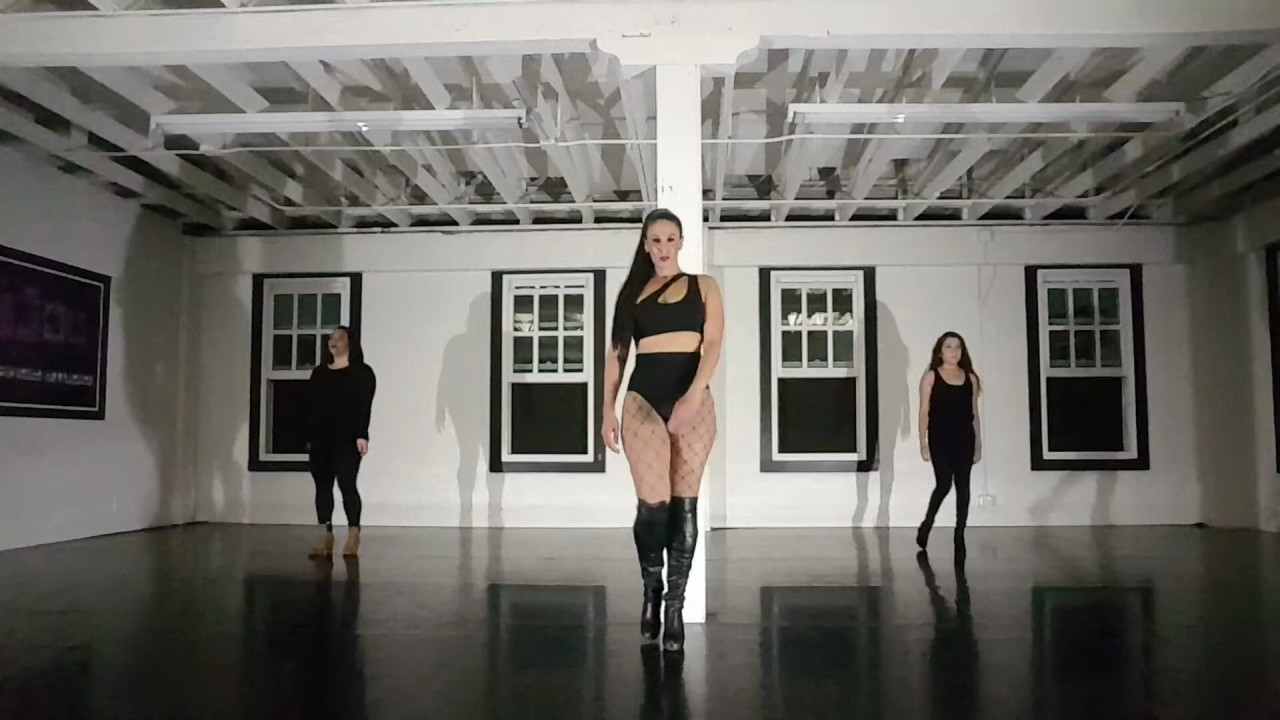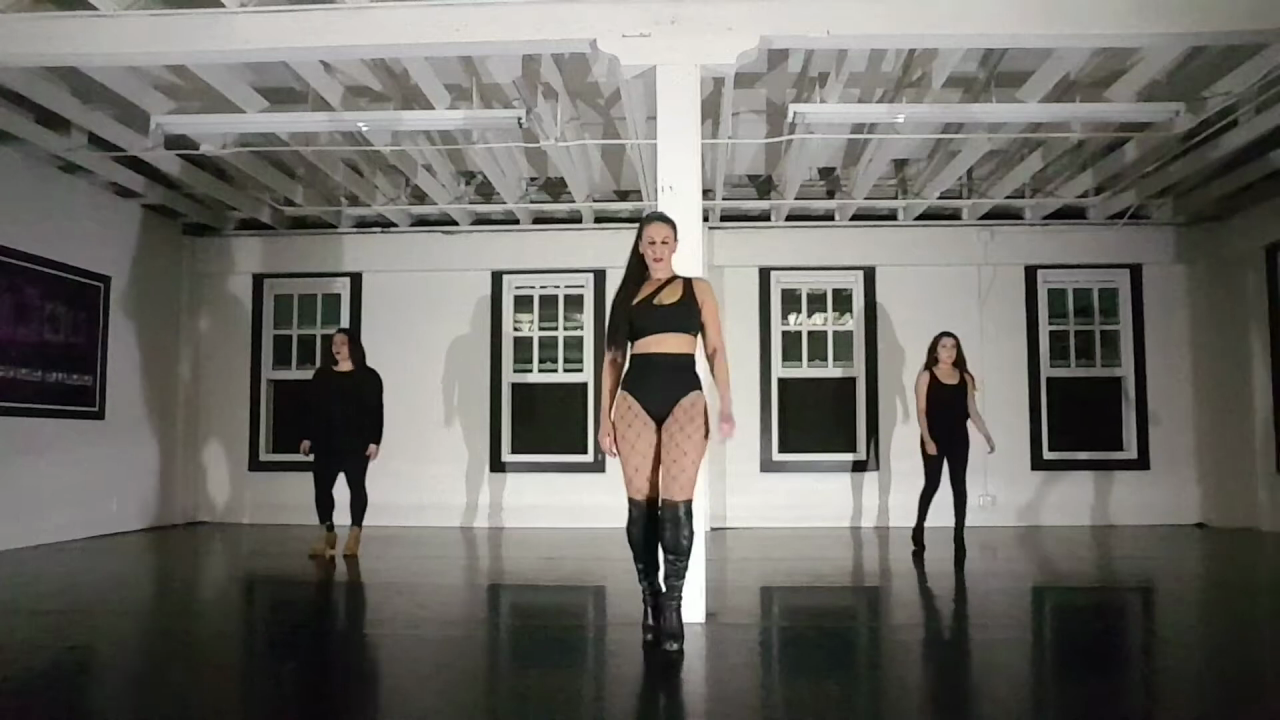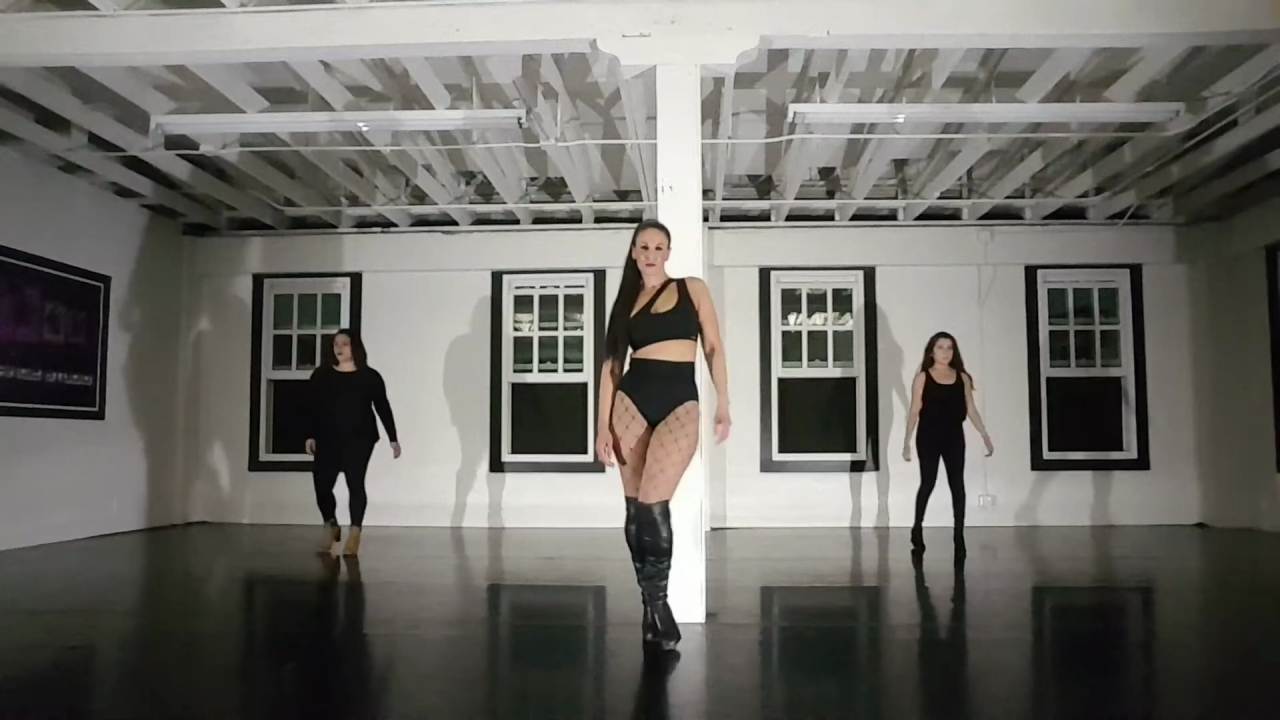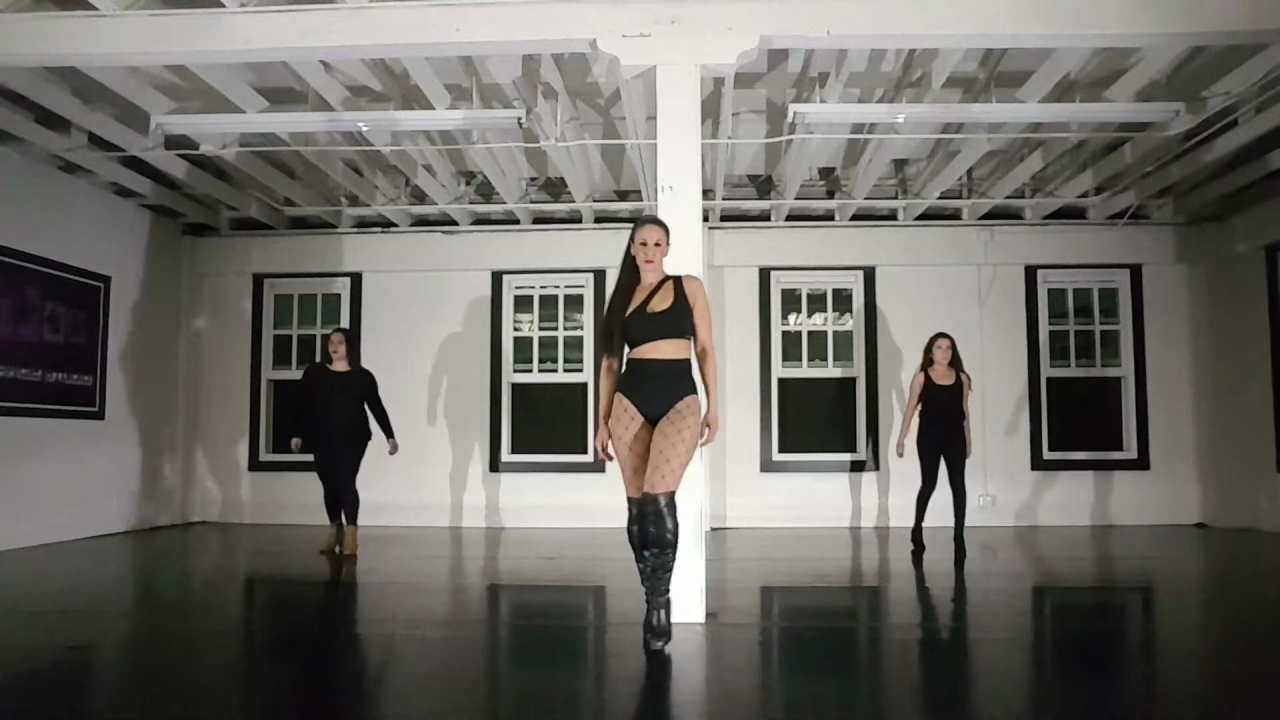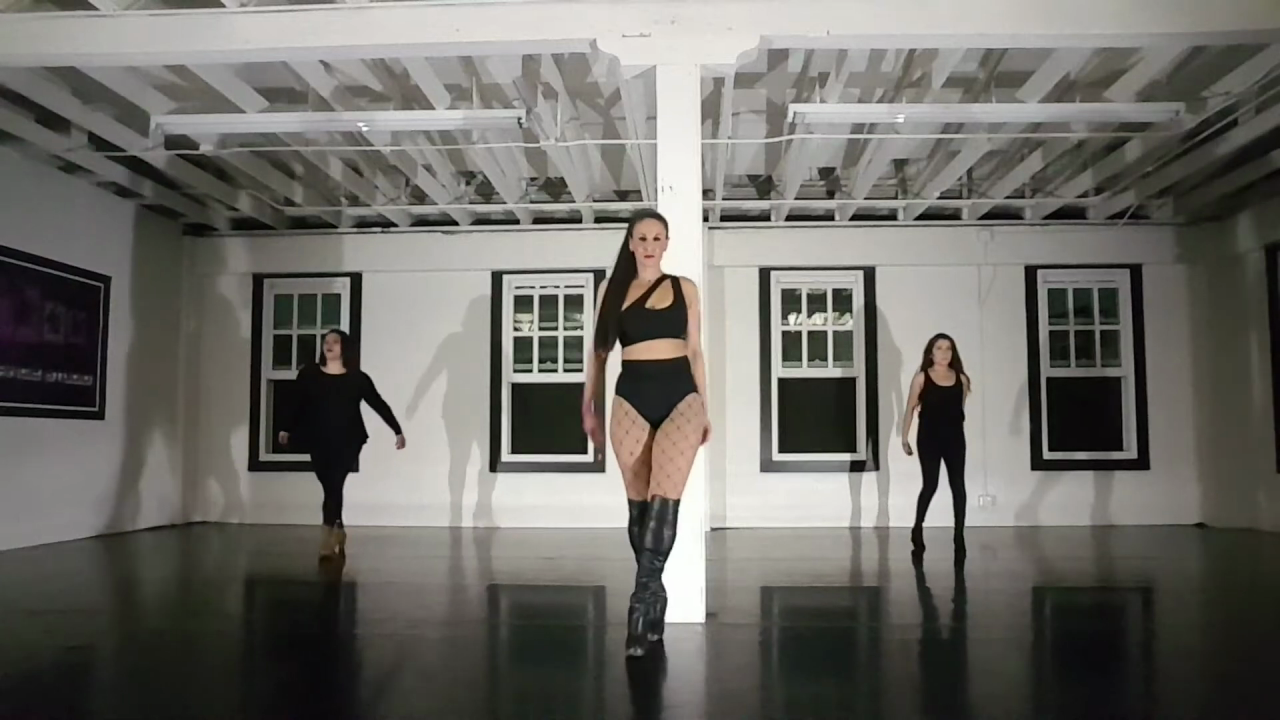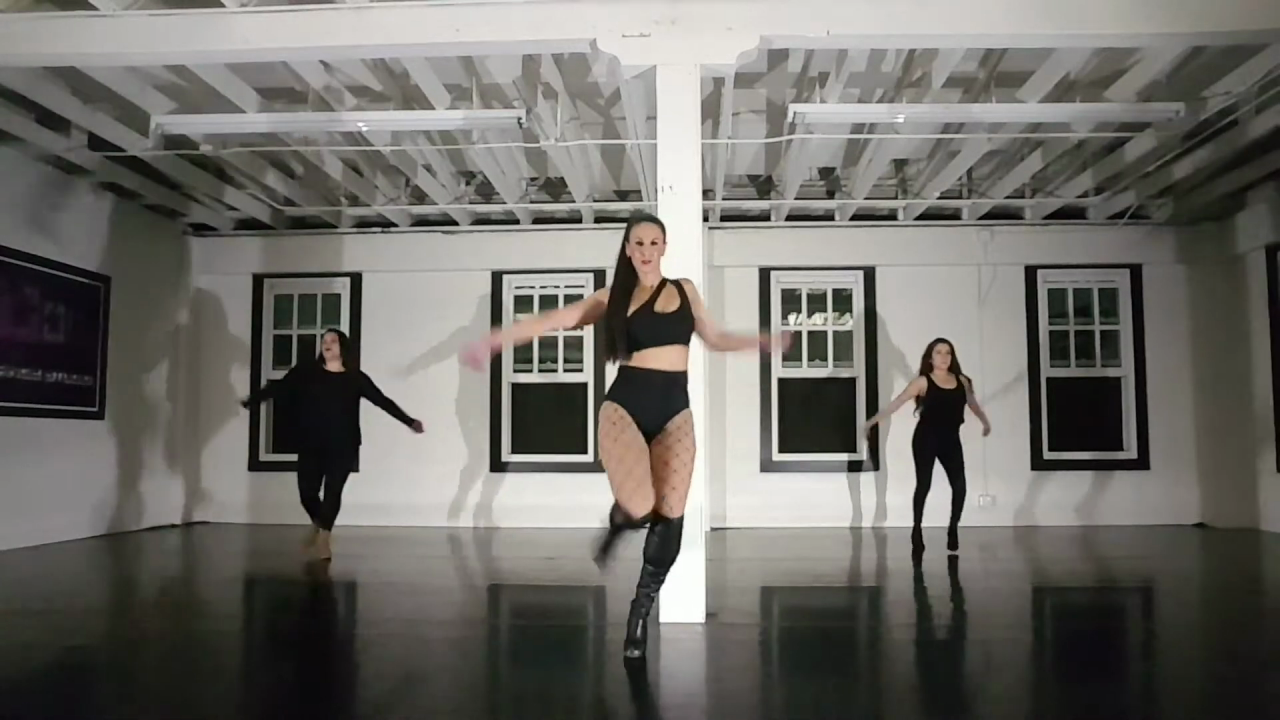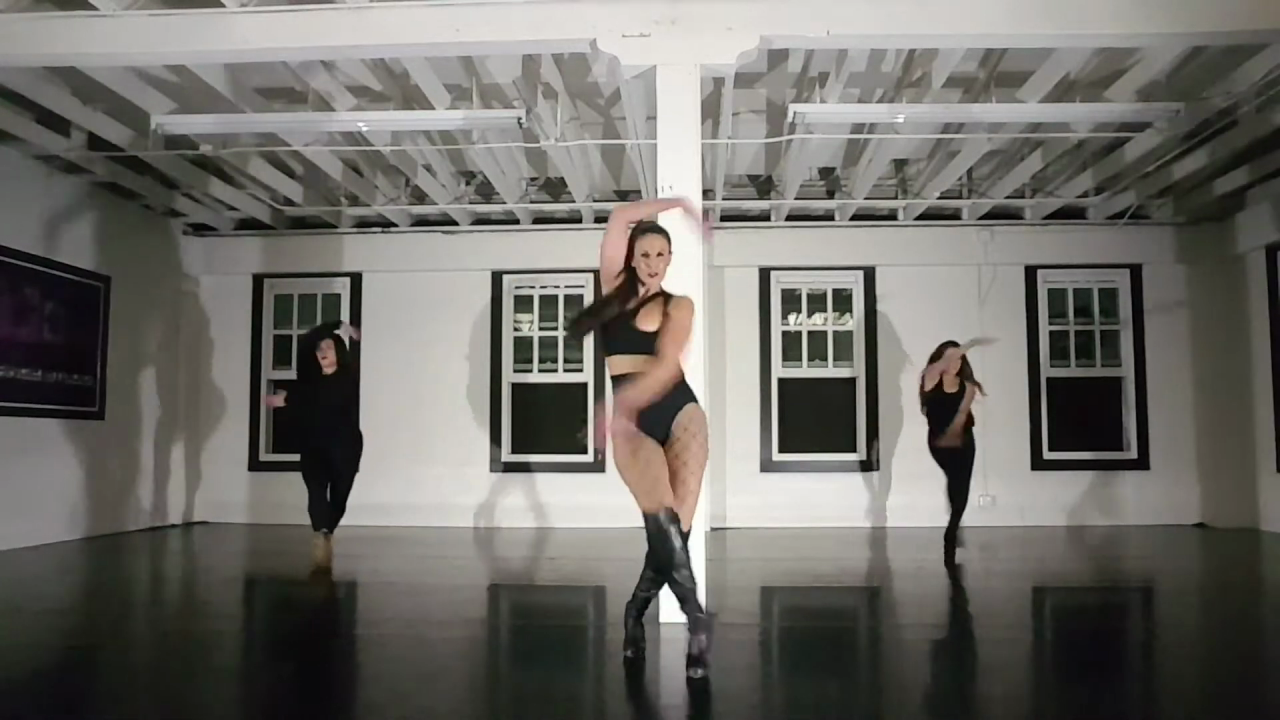
dt=0.3s
person 1, frame 1
left shoulder: (703, 286)
right shoulder: (632, 290)
left elbow: (714, 344)
right elbow: (617, 353)
left wrist: (693, 394)
right wrist: (608, 411)
left hip: (693, 400)
right hip: (644, 397)
left knee: (685, 504)
right knee: (653, 502)
left ankle: (674, 607)
right ankle: (652, 592)
person 1, frame 2
left shoulder: (697, 288)
right shoulder: (627, 292)
left elbow: (715, 348)
right elbow: (612, 357)
left wrist: (726, 405)
right wrist: (604, 416)
left hip: (684, 395)
right hip: (635, 397)
left knee: (677, 502)
right knee: (641, 503)
left ankle: (672, 605)
right ankle: (650, 600)
person 1, frame 3
left shoulder: (693, 288)
right shoulder: (625, 300)
left elbow: (713, 347)
right elbow: (611, 364)
left wrist: (723, 403)
right wrist: (603, 424)
left hip: (680, 402)
right hip: (632, 402)
left knee: (654, 502)
right knee: (635, 505)
left ankle: (659, 602)
right ankle: (649, 602)
person 1, frame 4
left shoulder: (689, 287)
right shoulder: (621, 296)
left elbow: (705, 348)
right elbow: (610, 362)
left wrist: (713, 405)
right wrist: (602, 423)
left hip: (679, 398)
right hip: (631, 399)
left knee: (659, 495)
right knee: (638, 504)
left ankle: (658, 601)
right ankle: (654, 598)
person 1, frame 5
left shoulder: (684, 288)
right shoulder: (613, 289)
right elbow: (600, 351)
left wrist: (704, 407)
right wrist: (588, 407)
left hip: (678, 398)
right hip: (631, 400)
left knee: (664, 500)
right knee: (640, 505)
left ankle: (642, 602)
right ankle: (654, 594)
person 1, frame 6
left shoulder: (686, 292)
right shoulder: (611, 297)
left elbow: (712, 337)
right elbow: (555, 319)
left wrist: (758, 341)
right wrist: (496, 339)
left hip: (675, 409)
right hip: (624, 407)
left knee: (671, 514)
right knee: (638, 508)
left ankle: (642, 608)
right ankle: (617, 526)
person 1, frame 7
left shoulder: (679, 306)
right shoulder: (615, 287)
left elbow: (669, 365)
right elbow: (618, 219)
left wrist: (619, 407)
right wrist: (676, 205)
left hip: (680, 413)
right hip: (633, 422)
left knee: (677, 526)
right knee: (662, 514)
left ankle: (637, 610)
right ankle: (697, 618)
person 2, frame 1
left shoulder: (361, 372)
right shoulder: (319, 372)
left elbow: (364, 406)
right elbow: (313, 407)
left wrist: (362, 435)
right wrist: (311, 438)
left hip: (347, 438)
right hip: (321, 438)
left knee: (347, 484)
right knee: (322, 486)
left ankle: (353, 535)
right ankle: (327, 535)
person 2, frame 2
left shoulder: (368, 376)
right shoulder: (322, 374)
left elbow: (375, 410)
right elbow: (314, 408)
left wrist: (374, 440)
right wrist: (308, 437)
left hip: (357, 441)
right hip: (327, 440)
left knee: (356, 484)
right knee: (321, 486)
left ankle: (354, 535)
right ankle: (328, 534)
person 2, frame 3
left shoulder: (369, 377)
right shoulder: (321, 374)
left elbow: (383, 408)
right elbow: (313, 407)
left wrist: (393, 438)
right wrist: (311, 435)
left hip: (358, 440)
right hip: (327, 439)
left knee: (355, 484)
right knee: (322, 485)
left ankle: (354, 535)
right ankle: (332, 529)
person 2, frame 4
left shoulder: (362, 376)
right shoulder: (314, 372)
left elbow: (376, 407)
right elbow: (304, 405)
left wrist: (390, 436)
right wrist: (298, 434)
left hip: (352, 439)
right hip: (322, 439)
left knee: (346, 482)
right knee: (329, 485)
left ankle: (351, 533)
right ankle: (336, 532)
person 2, frame 5
left shoulder: (357, 378)
right shoulder: (308, 374)
left elbow: (379, 405)
right elbow: (298, 405)
left wrist: (397, 431)
right wrist: (287, 429)
left hip: (347, 441)
right hip: (318, 441)
left knee: (334, 484)
right knee: (329, 487)
left ankle: (327, 534)
right ankle: (338, 531)
person 2, frame 6
left shoulder: (356, 378)
right shoulder: (308, 371)
left elbow: (381, 400)
right elbow: (279, 387)
left wrist: (409, 421)
right wrist: (250, 402)
left hip: (343, 444)
right hip: (311, 442)
left knee: (332, 491)
right knee: (307, 491)
left ankle: (324, 535)
right ankle: (317, 525)
person 2, frame 7
left shoulder: (347, 378)
right shoulder: (310, 371)
left elbow: (328, 401)
right elbow: (306, 340)
left wrist: (287, 399)
right wrist: (340, 326)
left hip: (344, 447)
right hip: (312, 445)
left knee: (338, 496)
right knee: (316, 493)
left ankle: (325, 536)
right ankle: (321, 540)
person 3, frame 1
left shoulder: (971, 378)
right shoulder: (931, 377)
left elbow: (974, 413)
right elbow: (924, 411)
left wrist: (977, 442)
right wrist: (922, 442)
left hip: (964, 438)
right hip: (940, 438)
left knee: (963, 486)
right knee: (944, 484)
left ankle: (959, 535)
right ankle: (927, 523)
person 3, frame 2
left shoulder: (965, 378)
right shoulder: (926, 376)
left elbow: (972, 411)
right elbow: (921, 410)
left wrist: (987, 435)
right wrist: (926, 438)
left hip: (959, 437)
right hip: (935, 437)
left knee: (959, 485)
right knee: (932, 484)
left ankle: (959, 536)
right ankle: (918, 528)
person 3, frame 3
left shoulder: (962, 378)
right shoulder: (923, 377)
left elbow: (971, 410)
right elbow: (914, 410)
left wrist: (985, 436)
right wrist: (907, 441)
left hip: (954, 437)
right hip: (928, 437)
left knee: (957, 485)
right knee: (927, 484)
left ankle: (959, 536)
right ankle: (917, 529)
person 3, frame 4
left shoulder: (961, 378)
right shoulder: (921, 377)
left elbow: (964, 411)
right elbow: (911, 409)
left wrist: (968, 439)
right wrist: (901, 439)
left hip: (955, 437)
right hip: (929, 437)
left knee: (958, 485)
right knee: (929, 484)
left ankle: (959, 536)
right ankle: (917, 529)
person 3, frame 5
left shoulder: (961, 379)
right shoulder: (921, 378)
right elbow: (911, 408)
right wrist: (904, 437)
left hip: (954, 437)
right hip: (929, 438)
left knee: (958, 485)
right knee: (930, 485)
left ankle: (959, 536)
right ankle: (917, 530)
person 3, frame 6
left shoulder: (961, 381)
right shoulder: (923, 382)
left elbow: (972, 403)
right elbow: (897, 402)
left wrist: (985, 421)
right wrist: (873, 421)
left hip: (951, 439)
right hip: (926, 438)
left knee: (960, 486)
right knee: (924, 485)
left ankle: (952, 533)
right ankle: (917, 531)
person 3, frame 7
left shoulder: (968, 386)
right shoulder: (932, 378)
left elbow: (963, 412)
right elbow: (943, 363)
left wrist: (953, 431)
right wrist: (970, 345)
left hip: (962, 441)
right hip: (939, 440)
left knee: (962, 488)
right knee: (955, 479)
left ankle: (951, 534)
right ankle: (954, 531)
